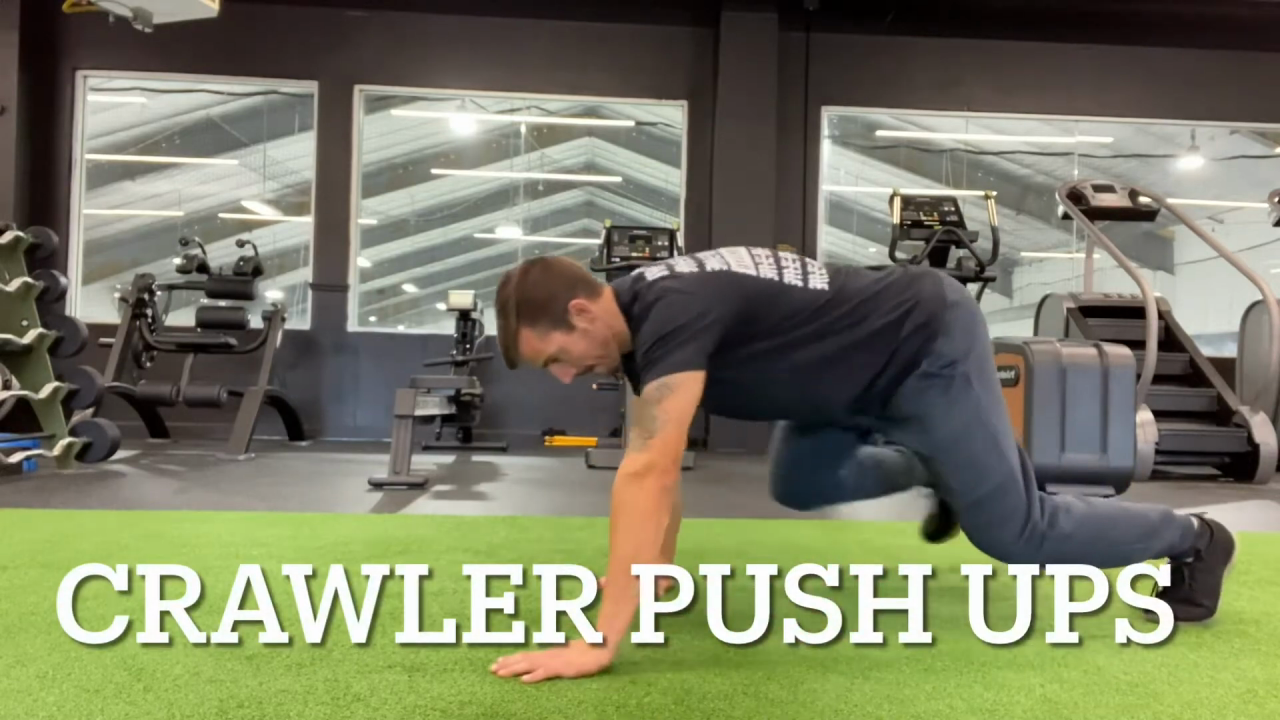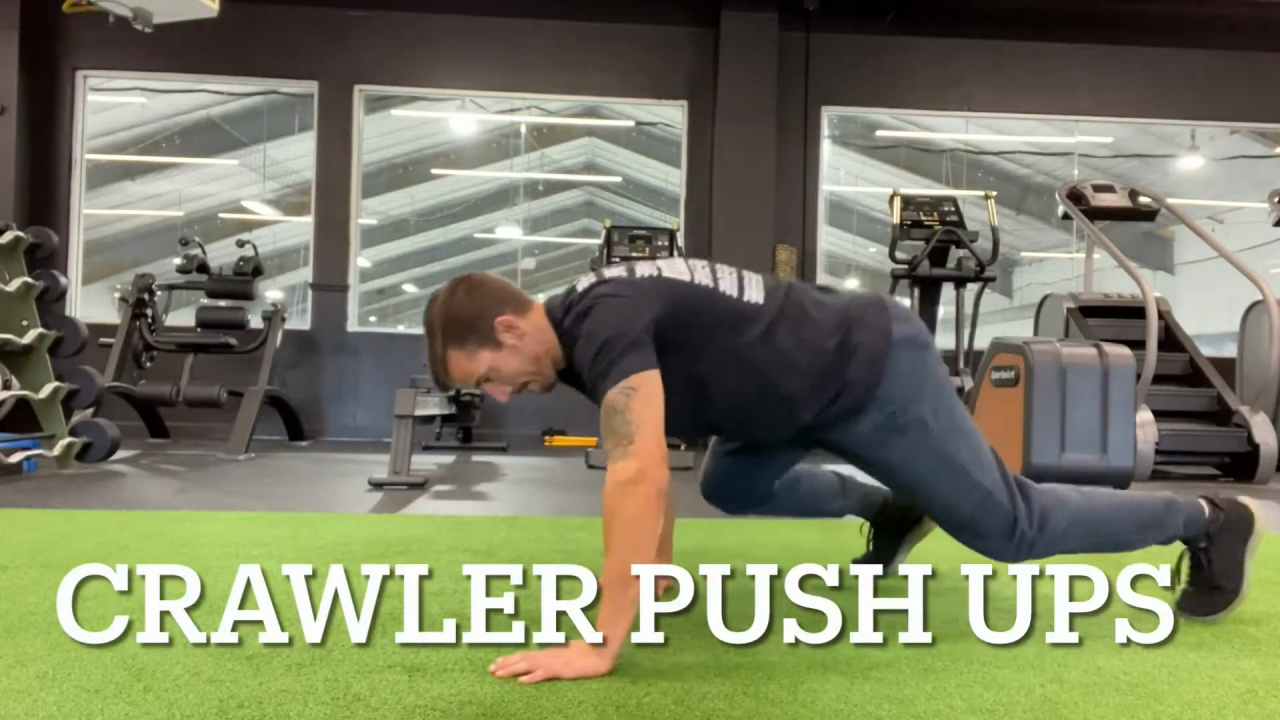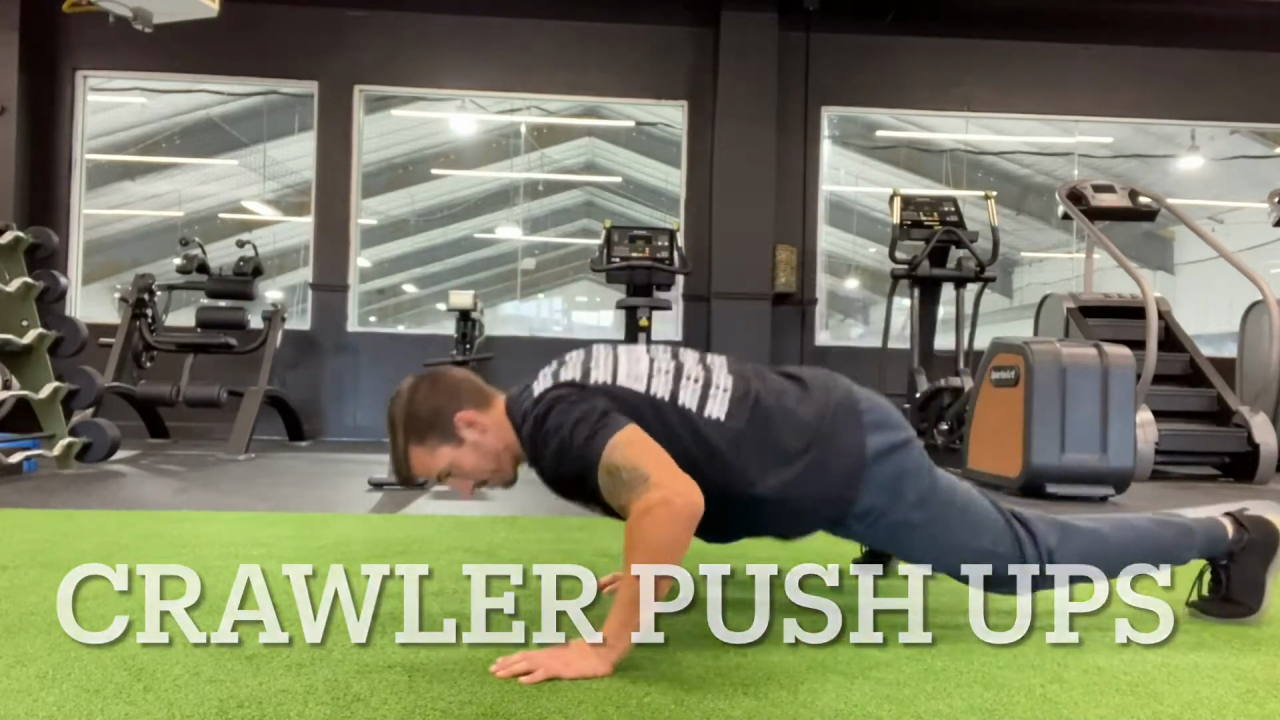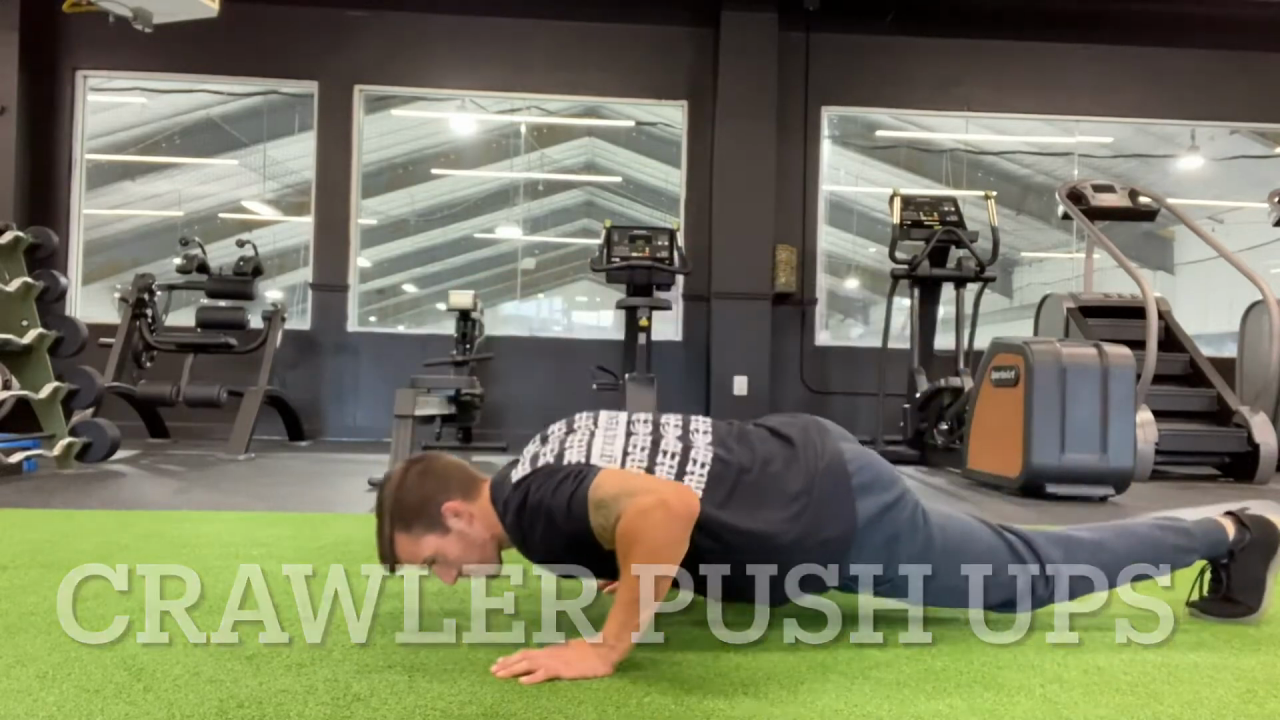
dt=0.3s
person 1, frame 1
left shoulder: (669, 313)
right shoulder: (634, 324)
left elbow: (649, 469)
right elbow: (652, 461)
left wrist: (607, 638)
right wrist: (656, 565)
left hip: (930, 343)
right hip: (866, 358)
left knee: (1010, 530)
right knee: (796, 484)
left ankle: (1190, 539)
right ankle: (931, 469)
person 1, frame 2
left shoulder: (598, 325)
right shoulder: (592, 321)
left elbow: (638, 475)
right elbow: (647, 458)
left wrist: (604, 644)
right wrist: (647, 572)
left hip: (877, 372)
right hip: (833, 364)
left knee: (1012, 526)
right knee: (733, 488)
left ankle: (1206, 519)
right ankle: (892, 510)
person 1, frame 3
left shoulder: (558, 422)
right shoulder: (557, 393)
left elbow: (673, 503)
left wrist: (605, 646)
right wrist: (643, 566)
left hip: (852, 463)
right hip: (817, 411)
left knee: (1020, 556)
right knee: (722, 520)
right ankle: (887, 534)
person 1, frame 4
left shoulder: (539, 509)
right shoulder: (542, 466)
left elbow: (668, 506)
left wrist: (606, 645)
right wrist: (647, 574)
left hip: (840, 514)
right hip: (806, 453)
left knee: (1026, 576)
